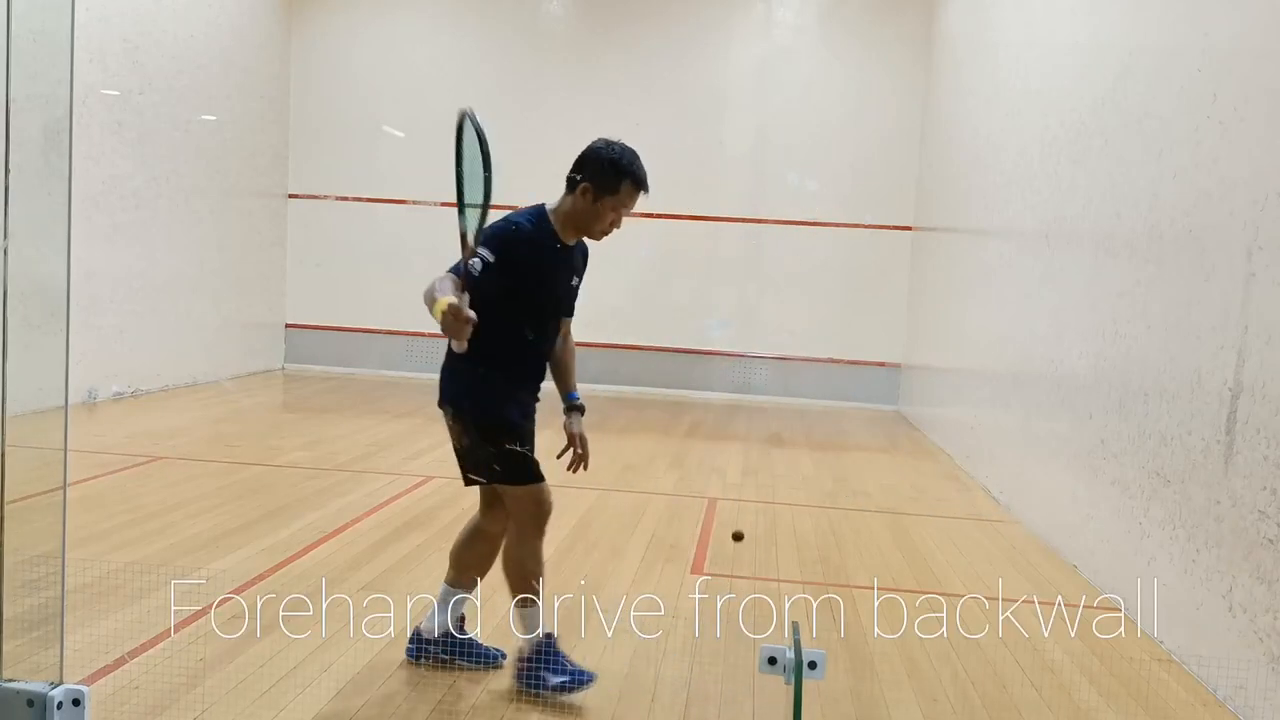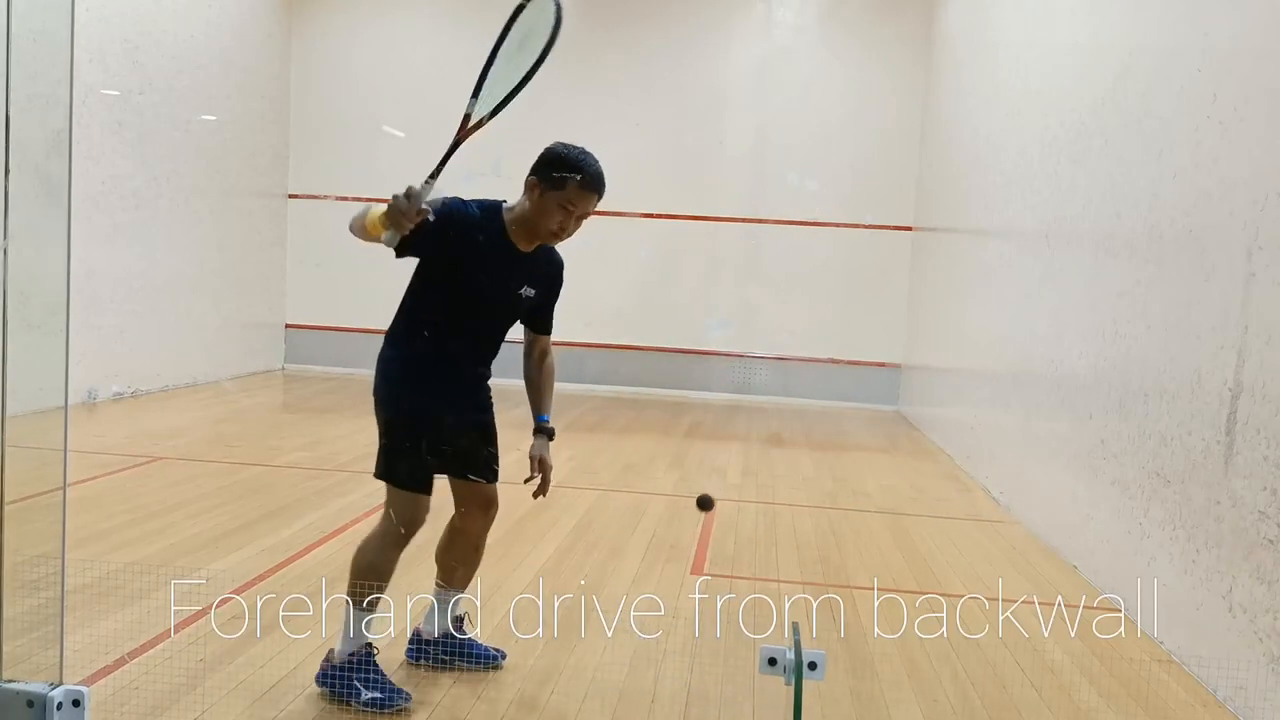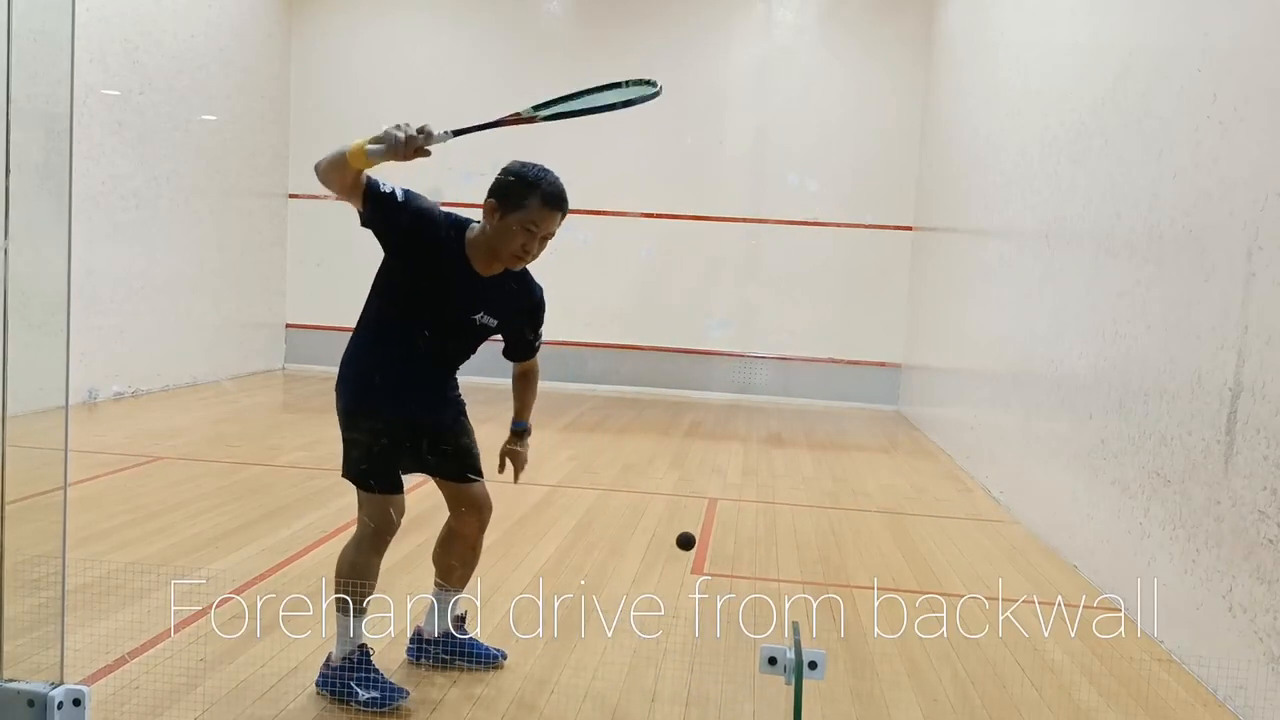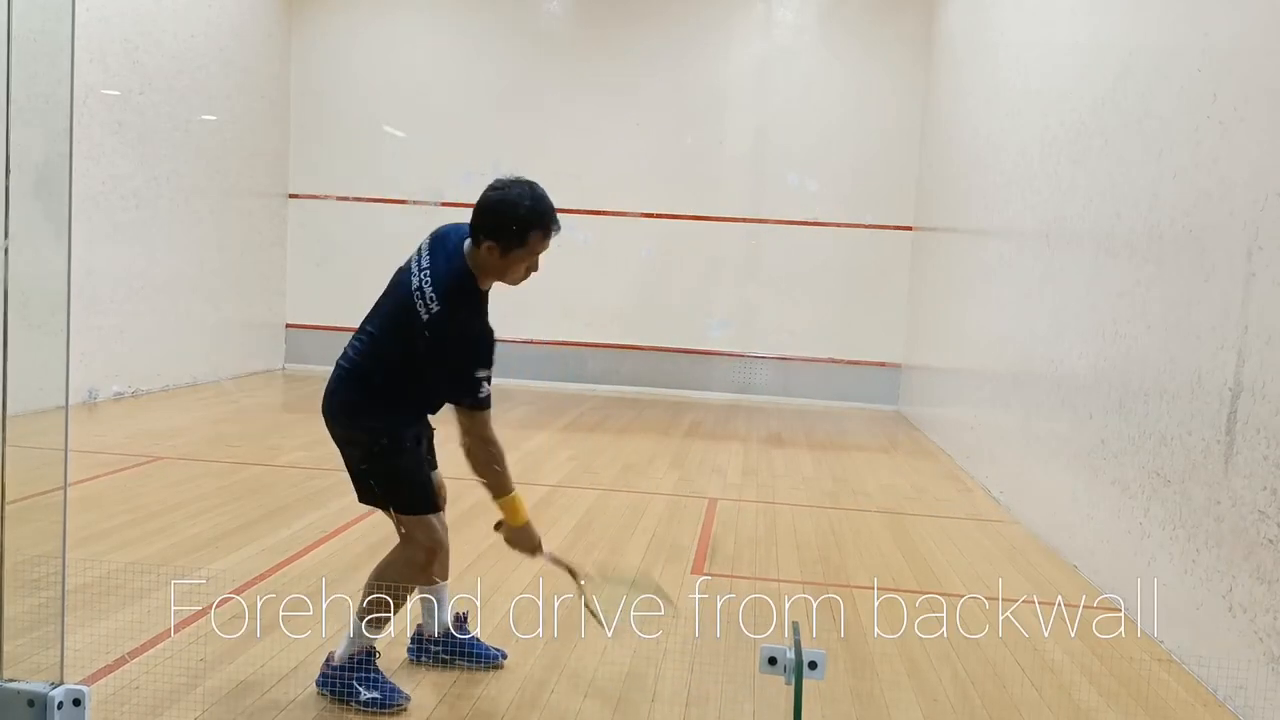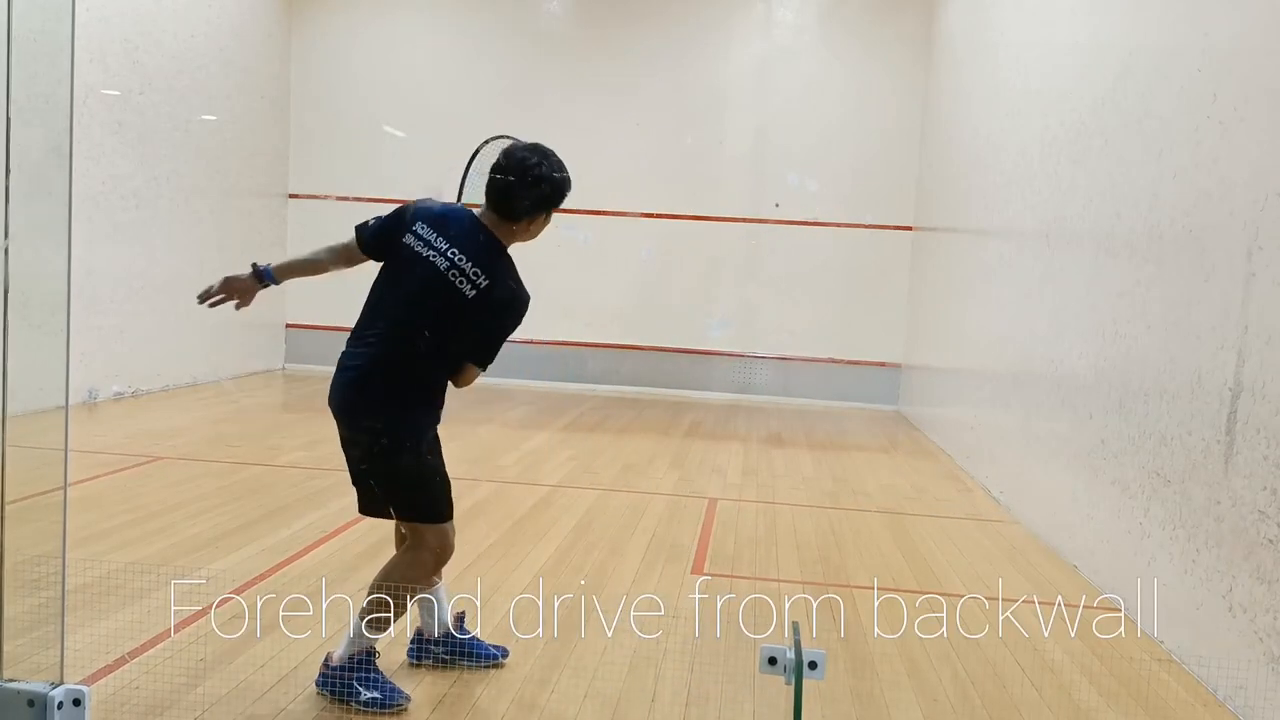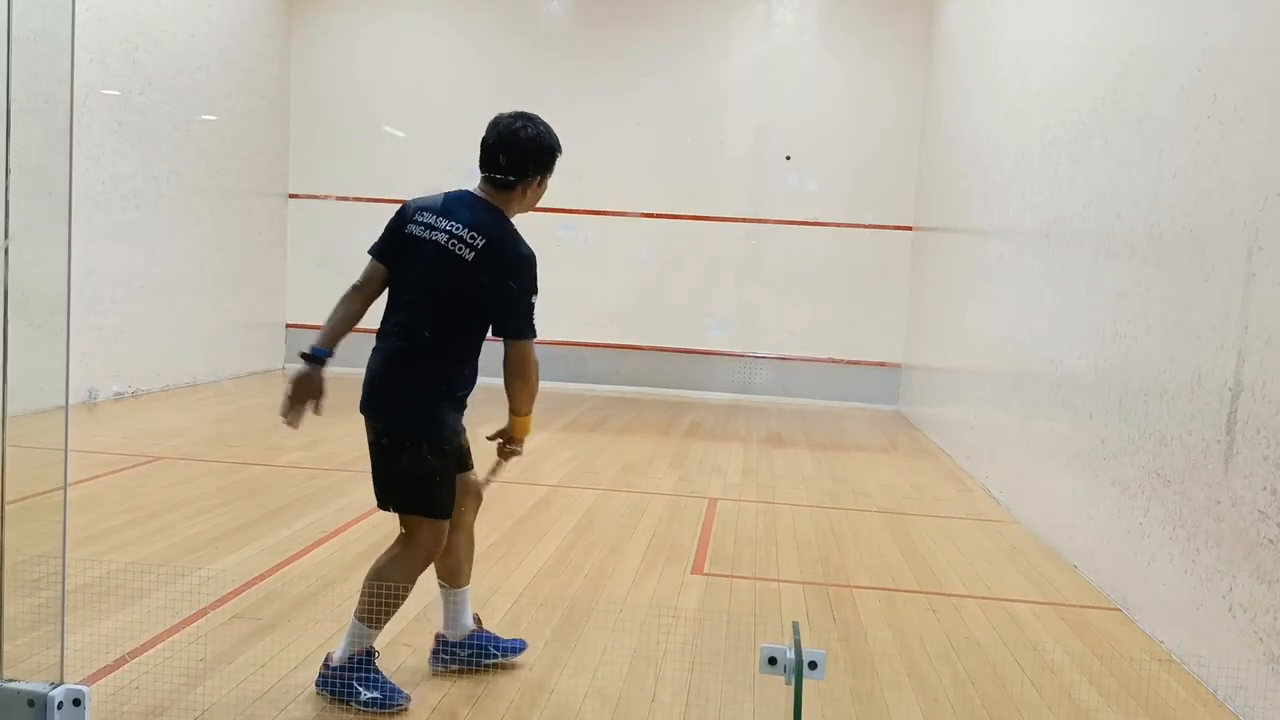
dt=0.5s
person 1, frame 1
left shoulder: (576, 254)
right shoulder: (515, 235)
right elbow: (447, 283)
left wrist: (572, 408)
right wrist: (448, 308)
left hip: (515, 398)
right hip: (476, 393)
left knee: (499, 511)
right knee: (531, 508)
left ankle: (437, 631)
right ankle: (533, 648)
person 1, frame 2
left shoulder: (548, 267)
right shoulder: (459, 220)
left elbow: (538, 351)
right elbow: (360, 226)
left wrist: (542, 430)
right wrist: (388, 219)
left hip: (469, 394)
right hip: (409, 387)
left knee: (480, 505)
right knee: (405, 516)
left ankle: (436, 631)
right ankle: (347, 656)
person 1, frame 3
left shoulder: (524, 298)
right shoulder: (422, 227)
left elbow: (524, 369)
right elbow: (330, 173)
left wrist: (519, 433)
right wrist: (377, 150)
left hip: (435, 397)
right hip: (370, 393)
left knee: (474, 508)
right knee: (381, 519)
left ankle: (437, 632)
right ankle: (344, 661)
person 1, frame 4
left shoulder: (451, 239)
right shoulder: (463, 324)
right elbow: (477, 438)
right wrist: (514, 515)
left hip: (392, 400)
right hip: (370, 414)
left knee: (432, 499)
right knee: (424, 535)
left ankle: (437, 631)
right ankle: (347, 663)
person 1, frame 5
left shoulder: (422, 215)
right shoulder: (506, 292)
left elbow: (339, 254)
right elbow: (461, 375)
left wrist: (261, 277)
left hip: (355, 387)
right hip: (392, 410)
left knee: (428, 515)
right knee: (430, 538)
left ankle: (437, 632)
right ankle: (347, 663)
person 1, frame 6
left shoulder: (420, 210)
right shoulder: (511, 255)
left elbow: (362, 291)
right elbow: (520, 358)
left wrist: (315, 361)
right wrist: (518, 424)
left hip: (397, 390)
right hip: (414, 404)
left knee: (465, 496)
right knee: (423, 534)
left ankle: (459, 634)
right ankle: (346, 663)
